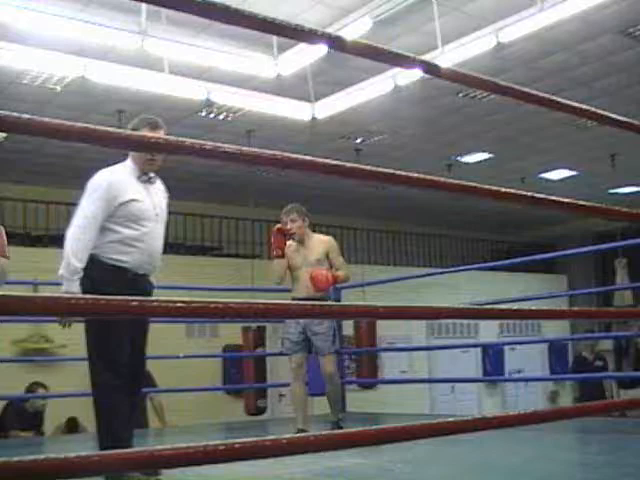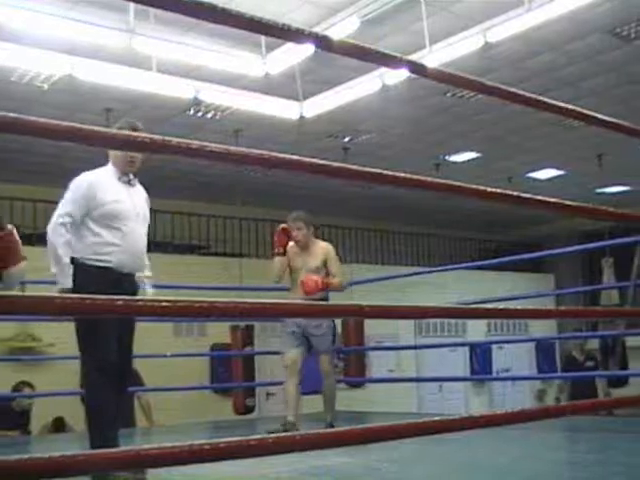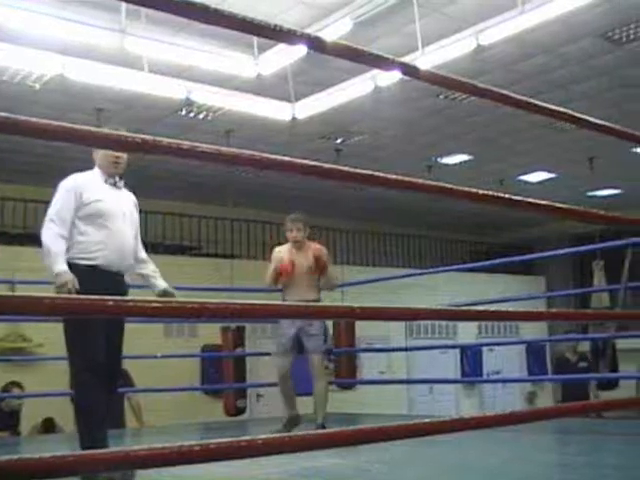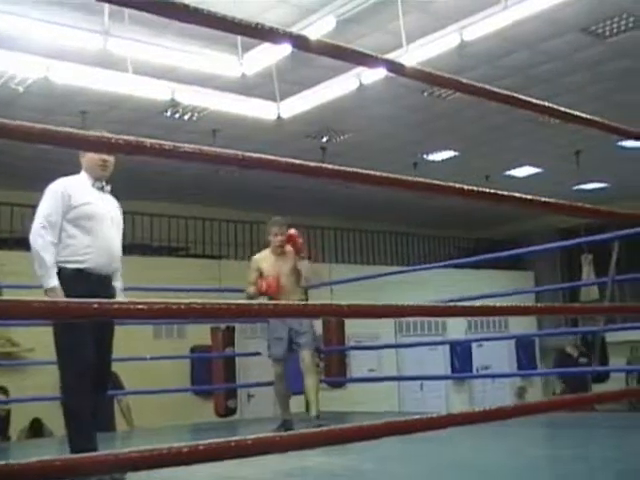
dt=0.3s
person 1, frame 1
left shoulder: (160, 189)
right shoulder: (109, 180)
right elbow: (81, 232)
right wrist: (71, 287)
left hip: (139, 285)
right hip: (107, 281)
left knee: (134, 370)
right knee: (111, 370)
left ankle: (124, 449)
person 1, frame 2
left shoulder: (141, 193)
right shoulder: (90, 182)
right elbow: (58, 229)
left wrist: (146, 285)
right wrist: (66, 282)
left hip: (125, 285)
right hip: (94, 282)
left knee: (121, 368)
right knee: (101, 367)
left ankle: (109, 447)
person 1, frame 3
left shoulder: (129, 198)
right shoulder: (76, 184)
left elbow: (136, 248)
right elbow: (52, 229)
left wrist: (158, 283)
right wrist: (60, 270)
left hip: (115, 286)
right hip: (83, 281)
left knee: (110, 367)
right knee: (89, 367)
left ankle: (98, 445)
right ankle: (94, 451)
person 1, frame 4
left shoulder: (113, 203)
right shoulder: (64, 188)
right elbow: (41, 236)
left wrist: (119, 295)
right wrist: (51, 284)
left hip: (103, 290)
right hip: (72, 286)
left knee: (99, 371)
right knee: (77, 371)
left ankle: (89, 448)
right ankle: (83, 454)
person 2, frame 1
left shoulder: (326, 243)
right shoulder: (286, 248)
left elbow: (345, 273)
right elbow: (278, 279)
left wrist: (332, 278)
right wrist: (278, 248)
left knee: (329, 369)
right knee: (297, 370)
left ankle: (336, 419)
right ankle: (302, 428)
person 2, frame 2
left shoulder: (326, 250)
right shoulder: (288, 248)
left elbow: (340, 282)
right elbow: (277, 277)
left wrist: (324, 284)
right wrist: (280, 247)
left knee: (326, 368)
right knee: (291, 366)
left ankle: (330, 421)
right ankle: (291, 423)
person 2, frame 3
left shoulder: (318, 251)
right shoulder: (279, 252)
left elbow: (329, 285)
right elbow: (270, 283)
left wrist: (323, 268)
right wrist: (276, 273)
left knee: (318, 368)
right knee: (283, 369)
left ankle: (320, 423)
right ankle: (292, 414)
person 2, frame 4
left shoulder: (295, 252)
right shoulder: (258, 260)
left elbow: (306, 280)
right elbow: (249, 291)
left wrist: (300, 252)
right wrist: (260, 290)
right hip: (277, 317)
left knee: (308, 363)
right knee: (278, 371)
left ankle: (315, 416)
right ankle: (286, 419)
